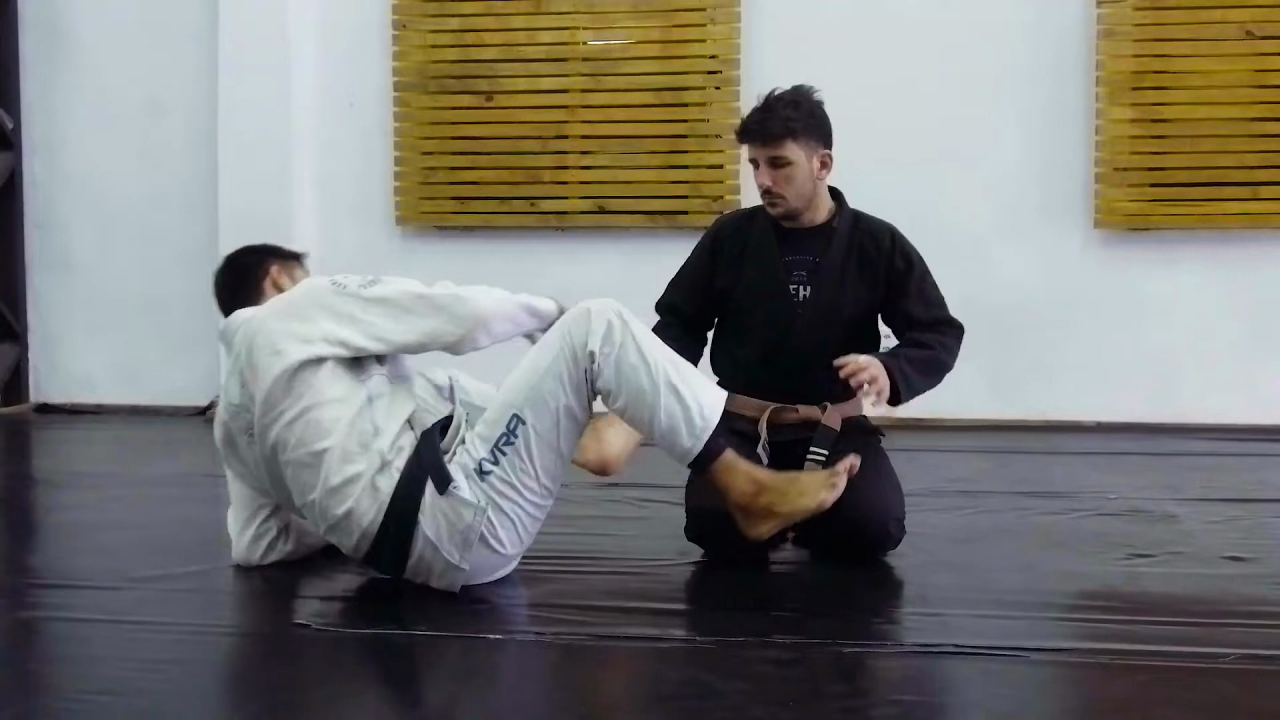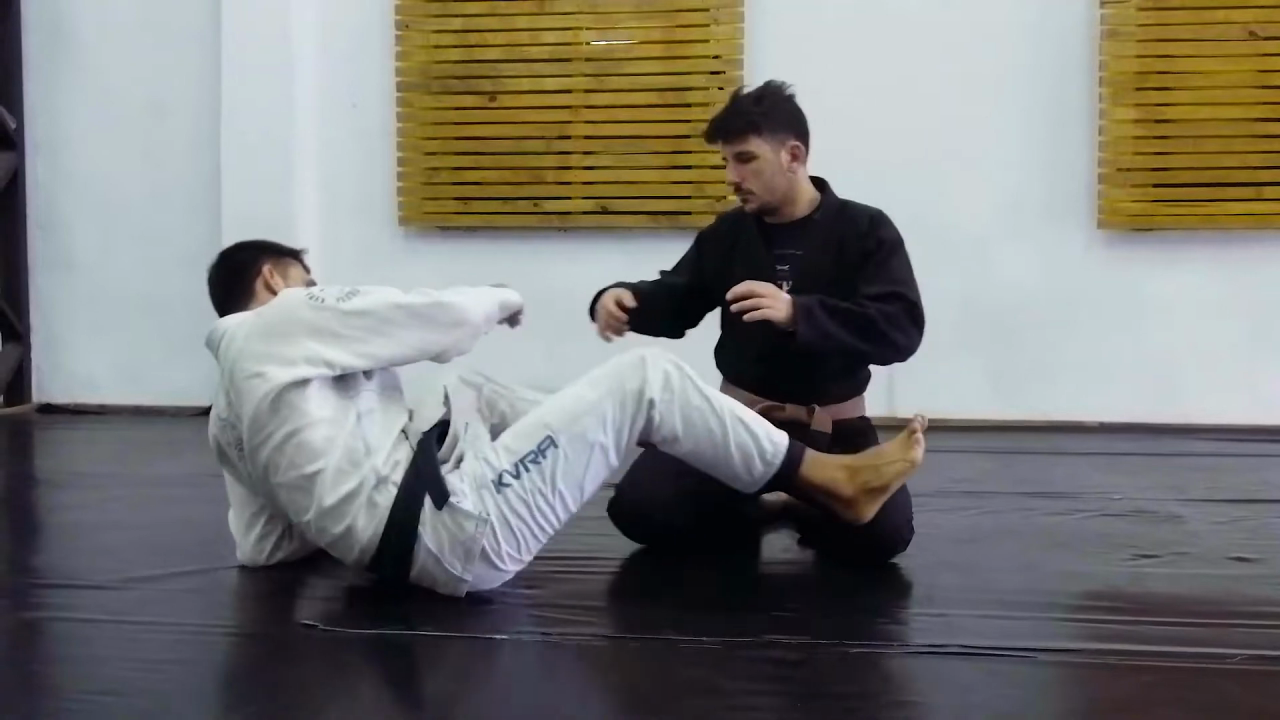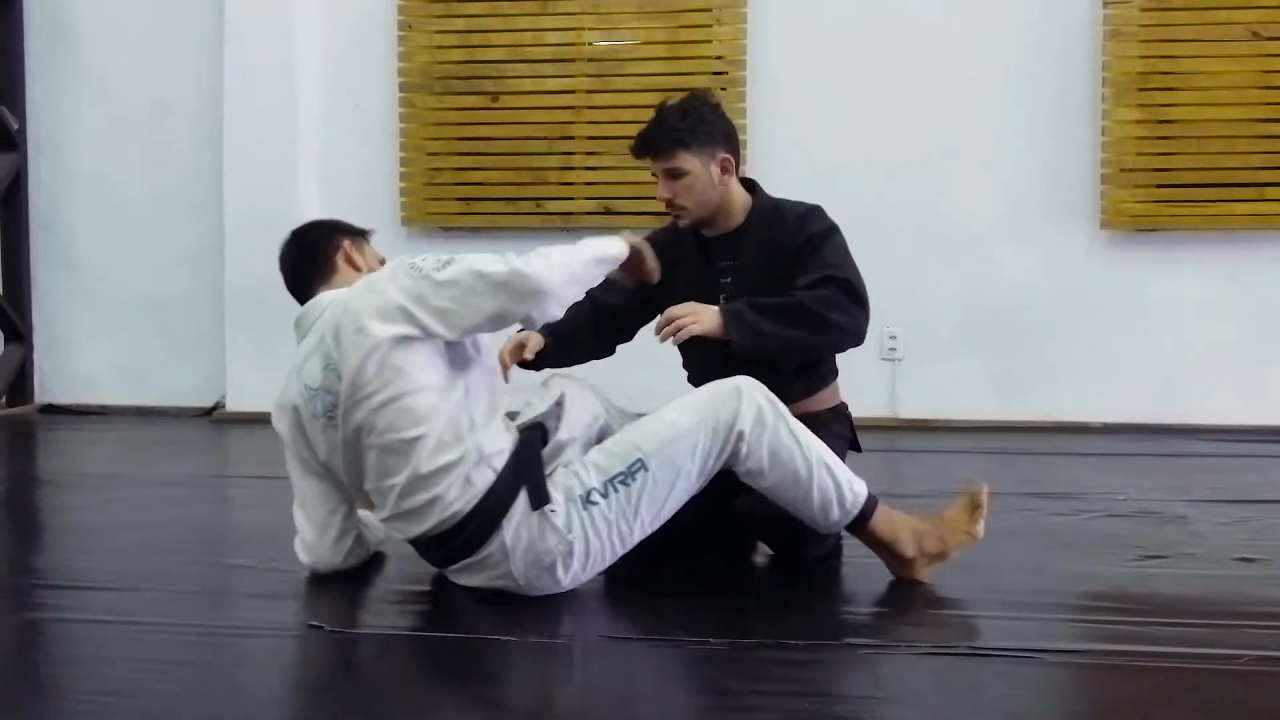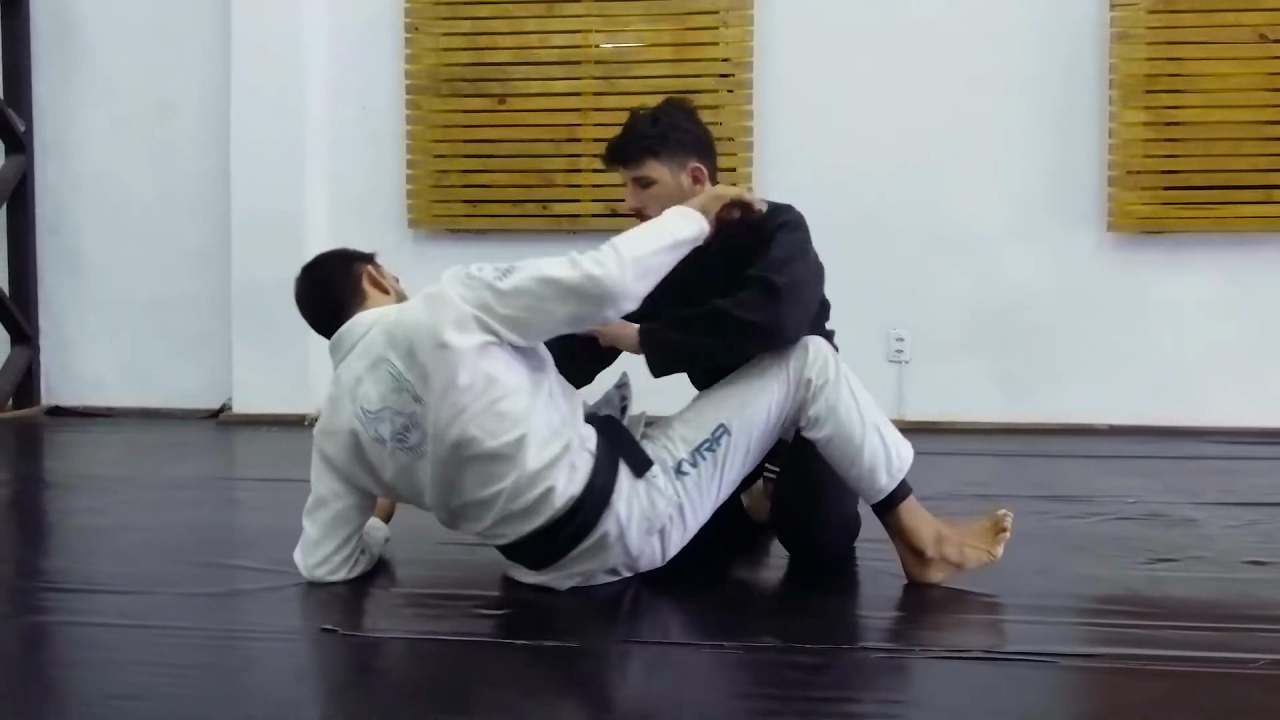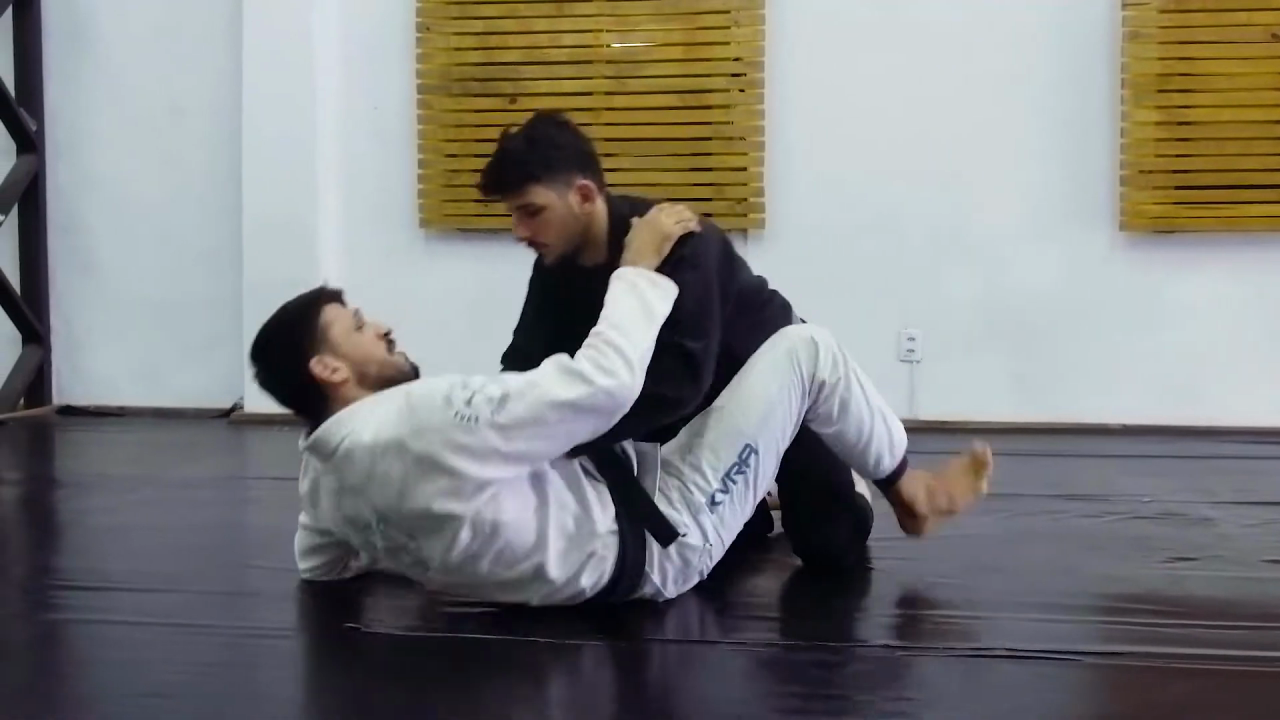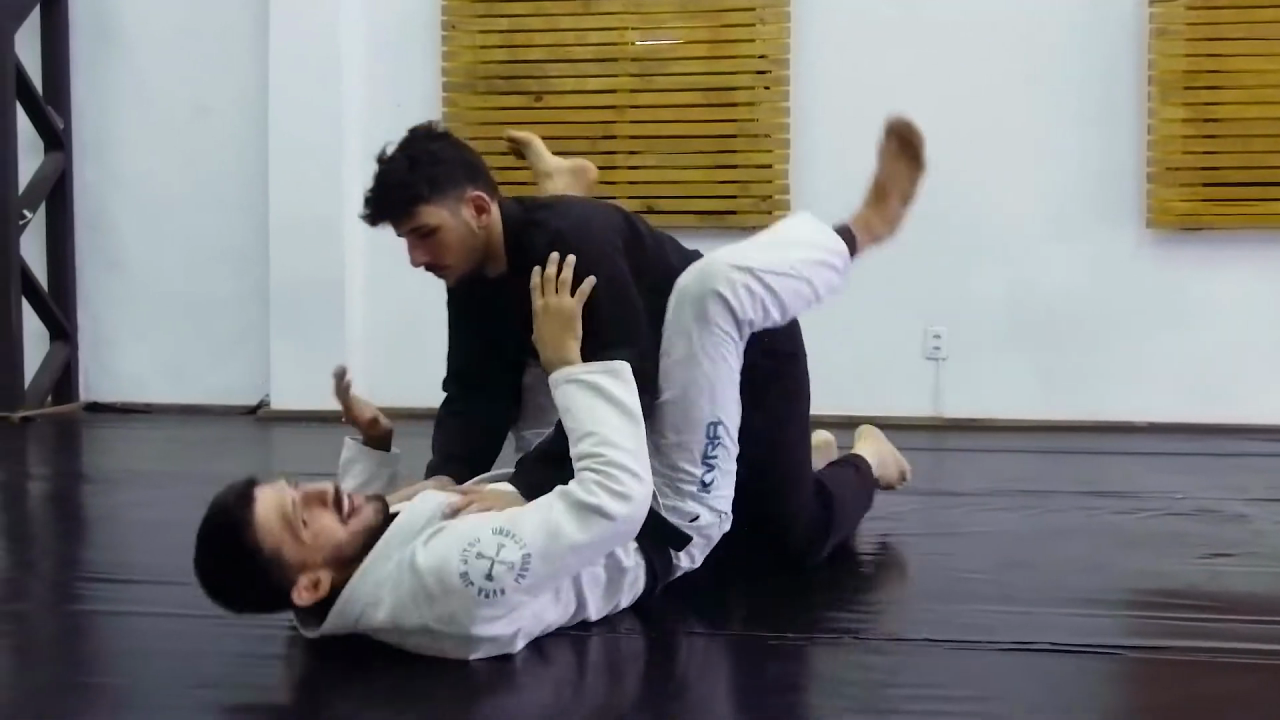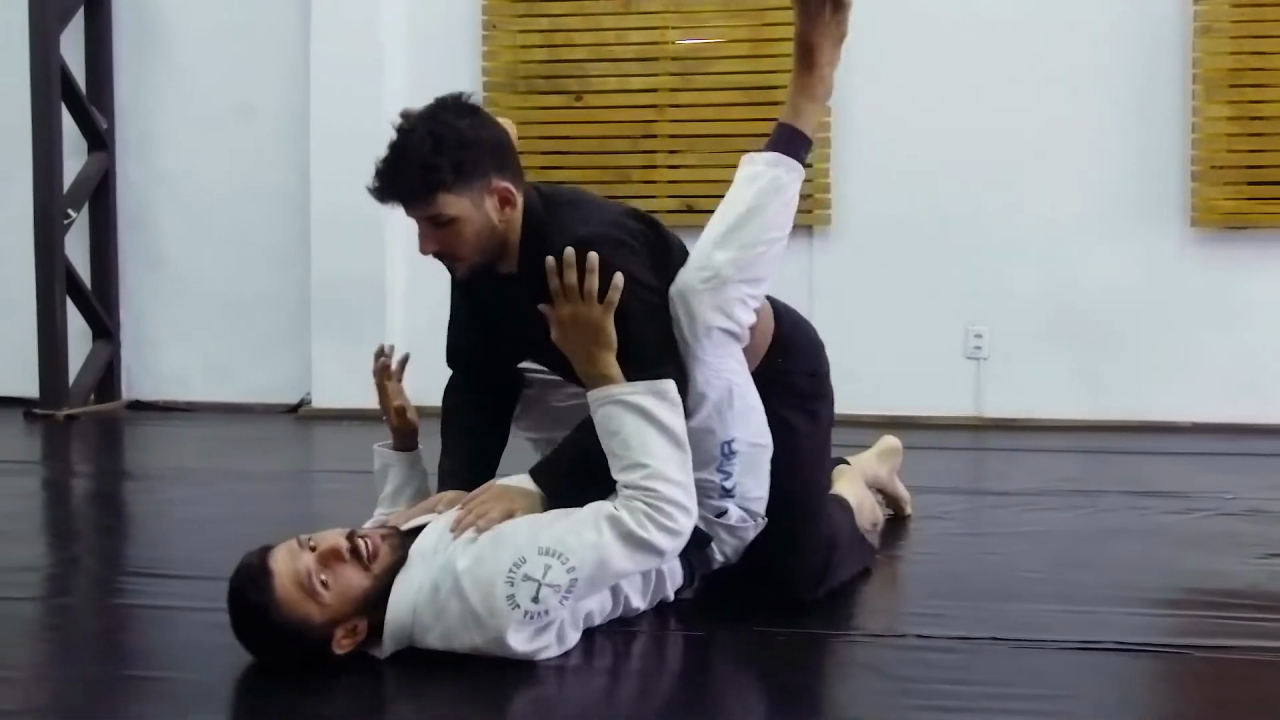
dt=0.4s
person 1, frame 1
left shoulder: (233, 417)
right shoulder: (301, 308)
left elbow: (257, 546)
right elbow: (464, 313)
right wrist: (546, 312)
left hip: (408, 548)
right hip: (460, 526)
left knee: (426, 388)
right knee: (598, 325)
left ankle: (581, 433)
right ankle: (748, 488)
person 1, frame 2
left shoulder: (227, 420)
right shoulder: (284, 321)
left elbow: (263, 546)
right elbow: (446, 318)
right wrist: (502, 298)
left hip: (409, 551)
right hip: (462, 535)
left knee: (463, 393)
right knee: (644, 376)
left ankle: (600, 441)
right ankle: (834, 480)
person 1, frame 3
left shoulder: (295, 394)
right shoulder: (387, 291)
left elbow: (326, 553)
right elbow: (531, 284)
right wrist: (614, 247)
left hip: (467, 554)
right hip: (535, 539)
left knee: (578, 408)
right knee: (736, 405)
left ankle: (700, 495)
right ankle: (897, 537)
person 1, frame 4
left shoulder: (336, 420)
right shoulder: (446, 304)
left elbow: (323, 564)
right elbow: (604, 283)
left wrist: (381, 511)
right wrist: (696, 213)
left hip: (549, 562)
right hip: (623, 517)
right knee: (806, 361)
left ankle: (743, 501)
right ankle: (921, 537)
person 1, frame 5
left shoulder: (324, 479)
right shoulder: (424, 420)
left elbow: (319, 563)
right elbow: (604, 384)
right wrist: (640, 263)
left hip: (572, 577)
right hip: (654, 552)
right knee: (804, 350)
right ankle: (910, 486)
person 1, frame 6
left shoulder: (353, 594)
right shoulder: (446, 585)
right elbow: (616, 499)
left wrist: (370, 445)
right wrist: (568, 358)
right knee: (713, 286)
right ankle: (858, 230)
person 1, frame 7
left shoulder: (377, 576)
right shoulder: (491, 598)
right elbow: (660, 518)
left wrist: (399, 441)
right wrist: (603, 370)
left hip: (601, 511)
right hip: (701, 529)
right knee: (706, 294)
person 2, frame 1
left shoulder: (878, 245)
right shoulder: (731, 236)
left elbow: (940, 333)
right elbow: (681, 322)
left wrist: (891, 372)
left hip: (834, 430)
right hip: (743, 426)
left knee: (872, 529)
right knee: (723, 528)
person 2, frame 2
left shoulder: (865, 231)
right shoulder: (726, 234)
left elbow: (901, 329)
right elbow: (676, 301)
left wrist: (797, 312)
right wrist: (620, 298)
left hip: (831, 429)
left knee: (881, 534)
right knee: (641, 510)
left ankle: (806, 507)
right ankle: (752, 509)
person 2, frame 3
left shoulder: (802, 229)
right shoulder: (667, 249)
left elbow: (846, 314)
right elbow: (600, 314)
left wrist: (729, 320)
right wrist: (543, 339)
left hip: (804, 424)
left knee: (799, 534)
left ankle: (760, 505)
right ankle: (741, 506)
person 2, frame 4
left shoulder: (776, 233)
left elbow: (772, 321)
right elbow: (578, 342)
left wrist: (648, 338)
left knee: (821, 542)
left ankle: (772, 499)
right ankle: (754, 502)
person 2, frame 5
left shoulder: (676, 244)
right shoulder: (557, 269)
left elbow: (676, 381)
right elbow: (528, 366)
right hip: (698, 407)
left knee: (832, 547)
left ankle: (850, 490)
right ankle: (757, 498)
person 2, frame 6
left shoulder: (577, 240)
right shoulder: (473, 280)
right elbow: (478, 394)
left wrist: (523, 490)
right wrist: (443, 479)
left hip: (746, 349)
right hip: (673, 368)
left knee: (794, 537)
right ankle: (793, 453)
person 2, frame 7
left shoulder: (596, 248)
right shoulder: (478, 261)
right elbow: (480, 382)
left wrist: (539, 490)
right wrist: (457, 490)
left hip: (768, 366)
right hip: (687, 377)
left knee: (793, 574)
